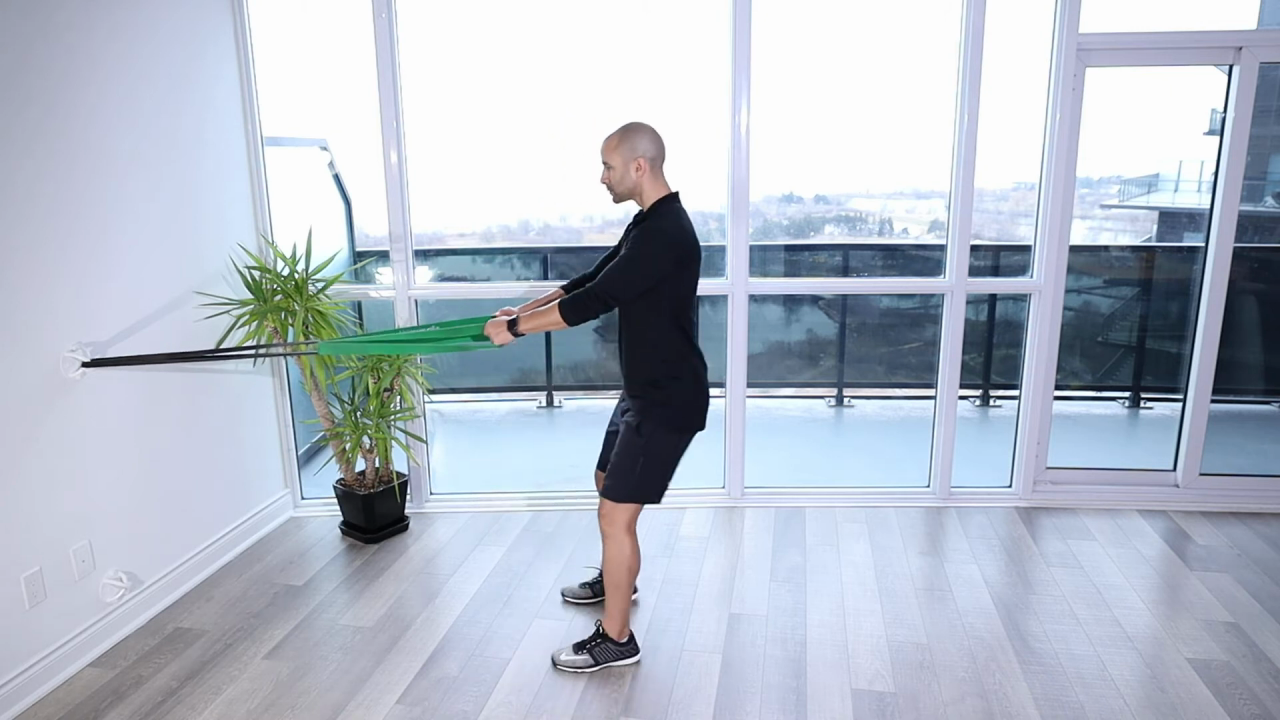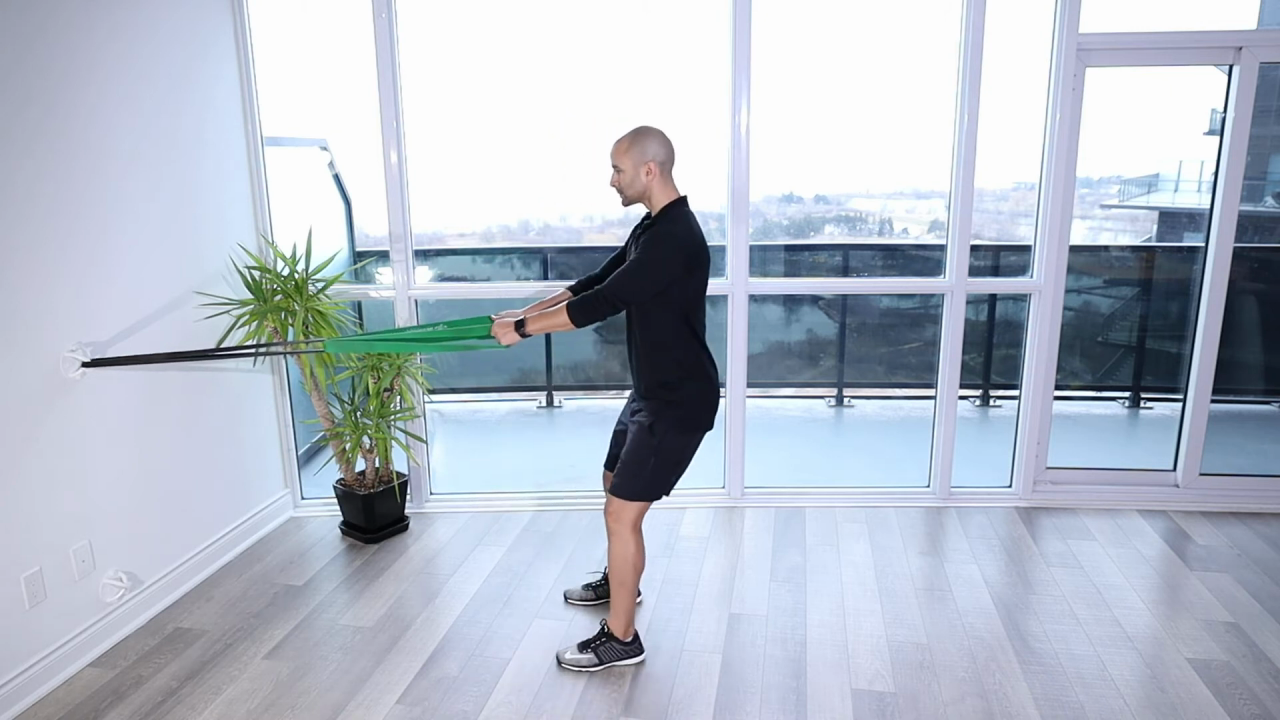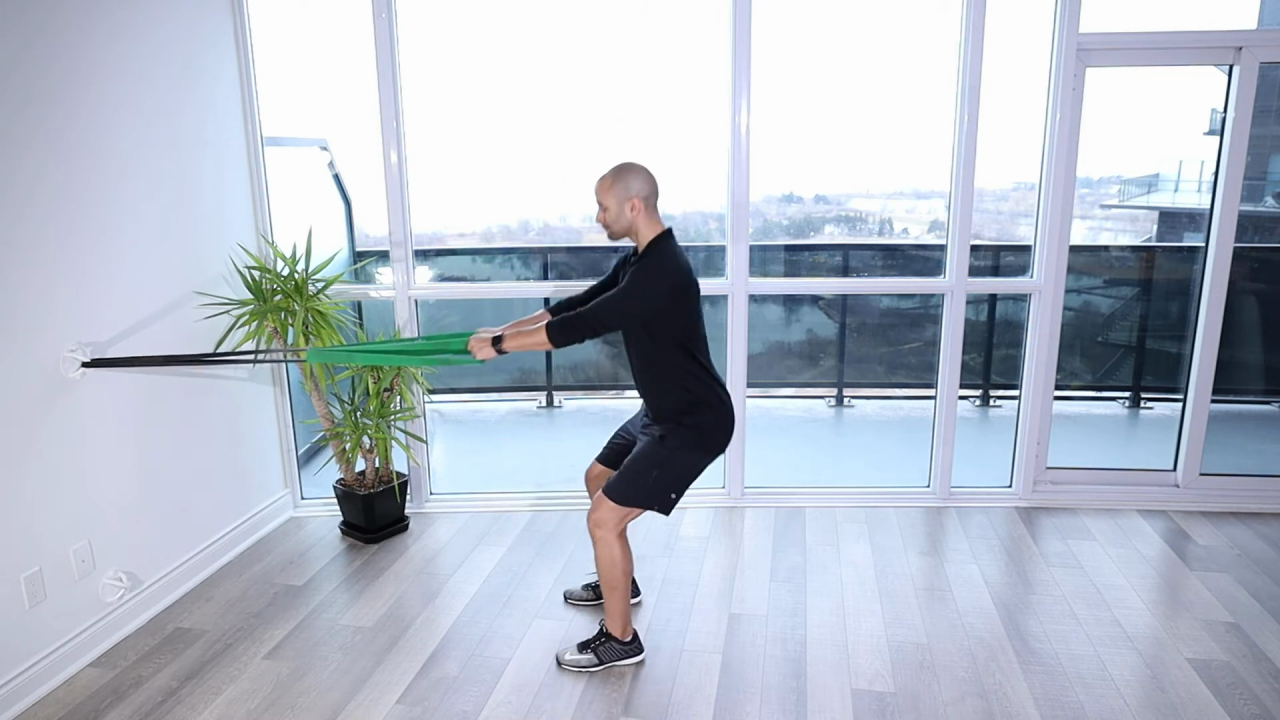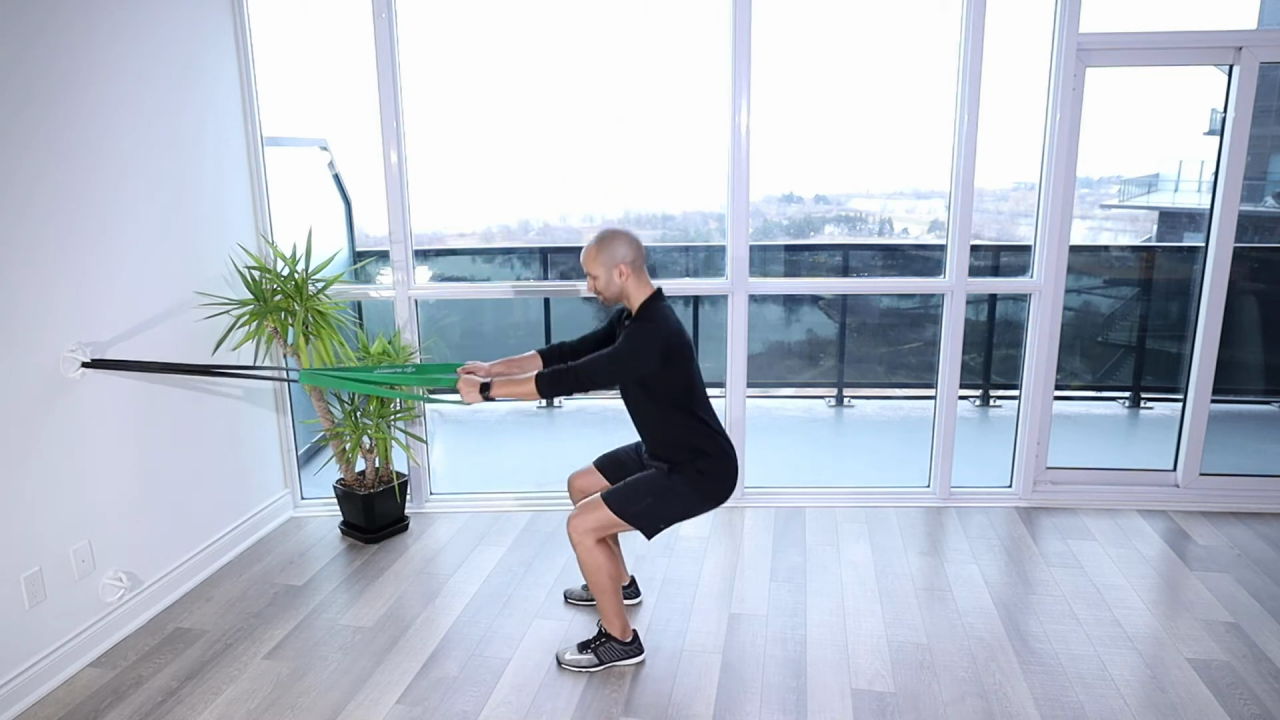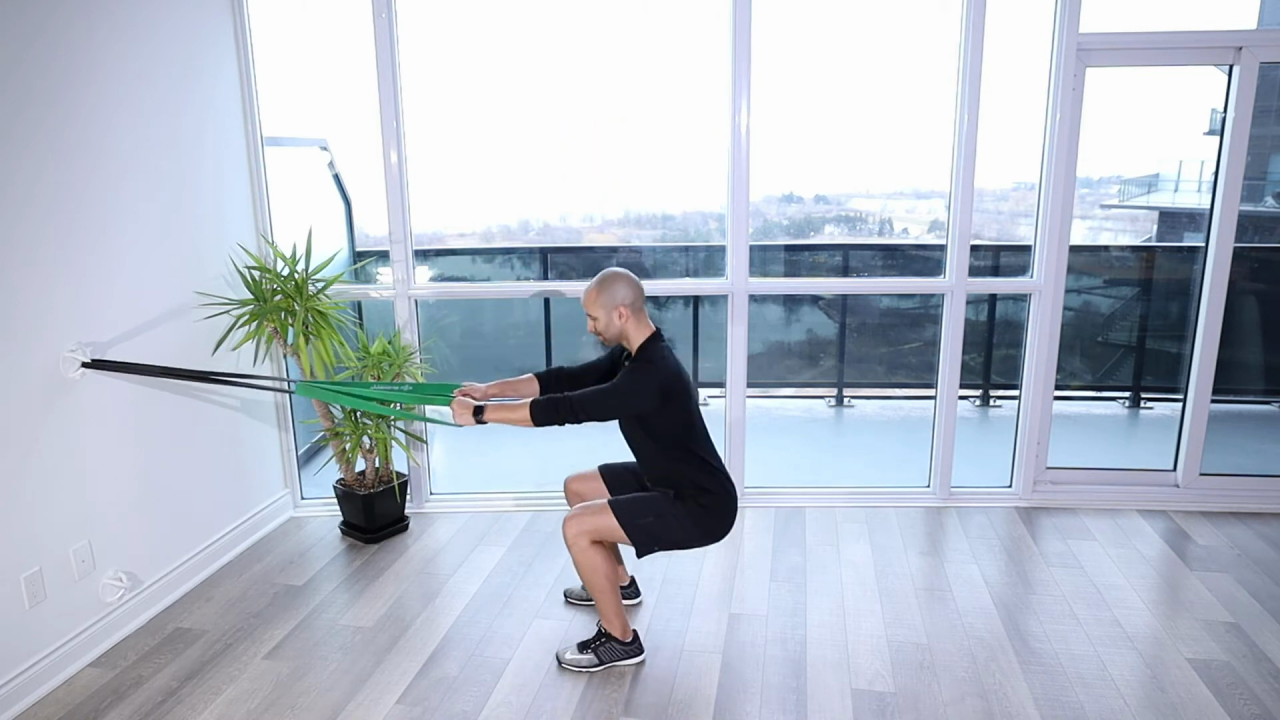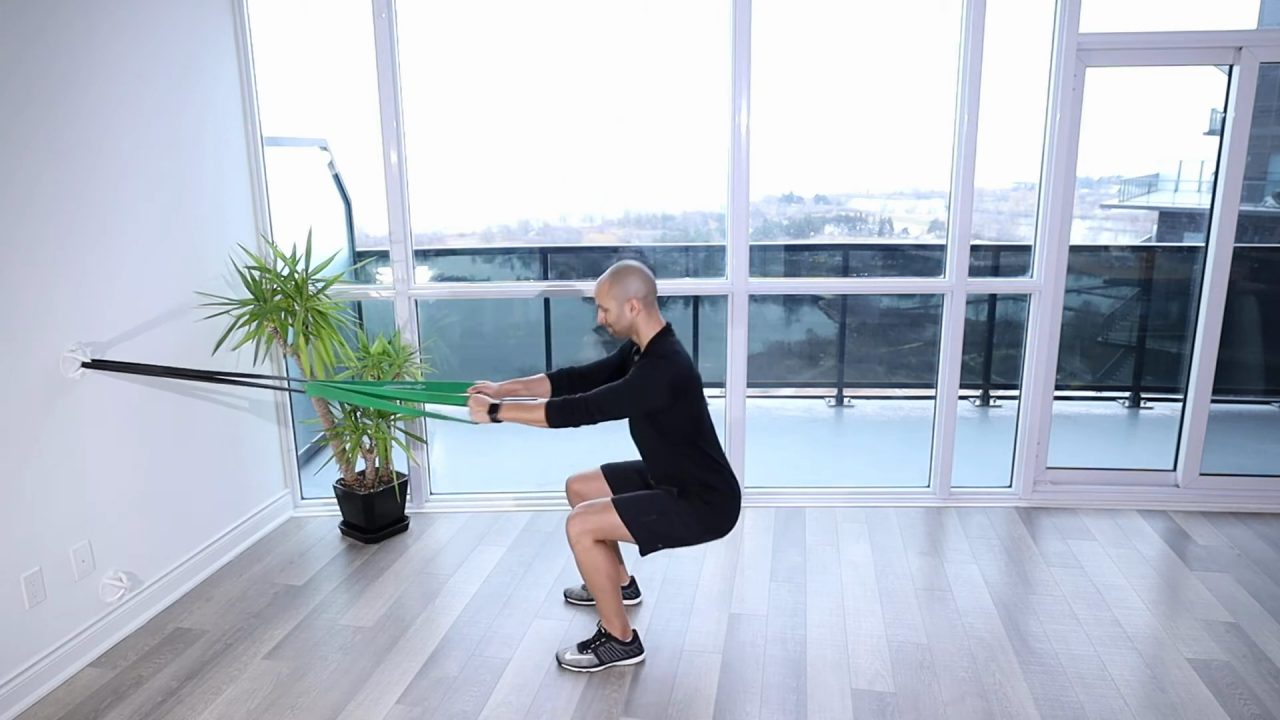
dt=0.3s
person 1, frame 1
left shoulder: (667, 233)
right shoulder: (645, 225)
left elbow: (596, 301)
right elbow: (591, 281)
left wrist: (516, 329)
right wrist: (521, 311)
left hip: (669, 401)
right hip: (643, 391)
left knee: (616, 514)
right knee: (608, 484)
left ankle: (615, 639)
right ankle: (616, 580)
person 1, frame 2
left shoulder: (676, 237)
right shoulder: (651, 228)
left elbow: (605, 302)
right elbow: (597, 282)
left wrist: (523, 329)
right wrist: (527, 312)
left hip: (678, 401)
right hip: (651, 392)
left knee: (622, 512)
right knee: (615, 486)
left ankle: (620, 638)
right ankle: (618, 582)
person 1, frame 3
left shoulder: (662, 272)
right shoulder: (640, 261)
left elbow: (584, 325)
right elbow: (580, 304)
left wrist: (501, 344)
right wrist: (506, 330)
left hip: (695, 426)
right hip: (665, 412)
left knee: (603, 518)
right knee: (598, 479)
left ankle: (619, 638)
right ankle: (620, 582)
person 1, frame 4
left shoulder: (653, 335)
right shoulder: (633, 318)
left elbow: (574, 379)
right elbow: (571, 352)
left wrist: (487, 390)
right wrist: (494, 368)
left hip: (699, 471)
right hip: (668, 452)
left knee: (583, 526)
right knee: (581, 485)
left ankle: (619, 639)
right ankle: (620, 582)
person 1, frame 5
left shoulder: (651, 376)
right shoulder: (634, 355)
left elbow: (566, 409)
right elbow: (567, 380)
left wrist: (480, 414)
right wrist: (489, 389)
left hip: (700, 509)
right hip: (672, 484)
left knee: (578, 525)
right knee: (577, 487)
left ankle: (620, 640)
right ankle: (620, 582)
person 1, frame 6
left shoulder: (663, 371)
right shoulder: (644, 351)
left elbow: (582, 411)
right elbow: (578, 380)
left wrist: (496, 412)
right wrist: (502, 388)
left hip: (704, 505)
right hip: (675, 481)
left knee: (582, 526)
right knee: (579, 488)
left ankle: (619, 639)
right ankle: (620, 583)
